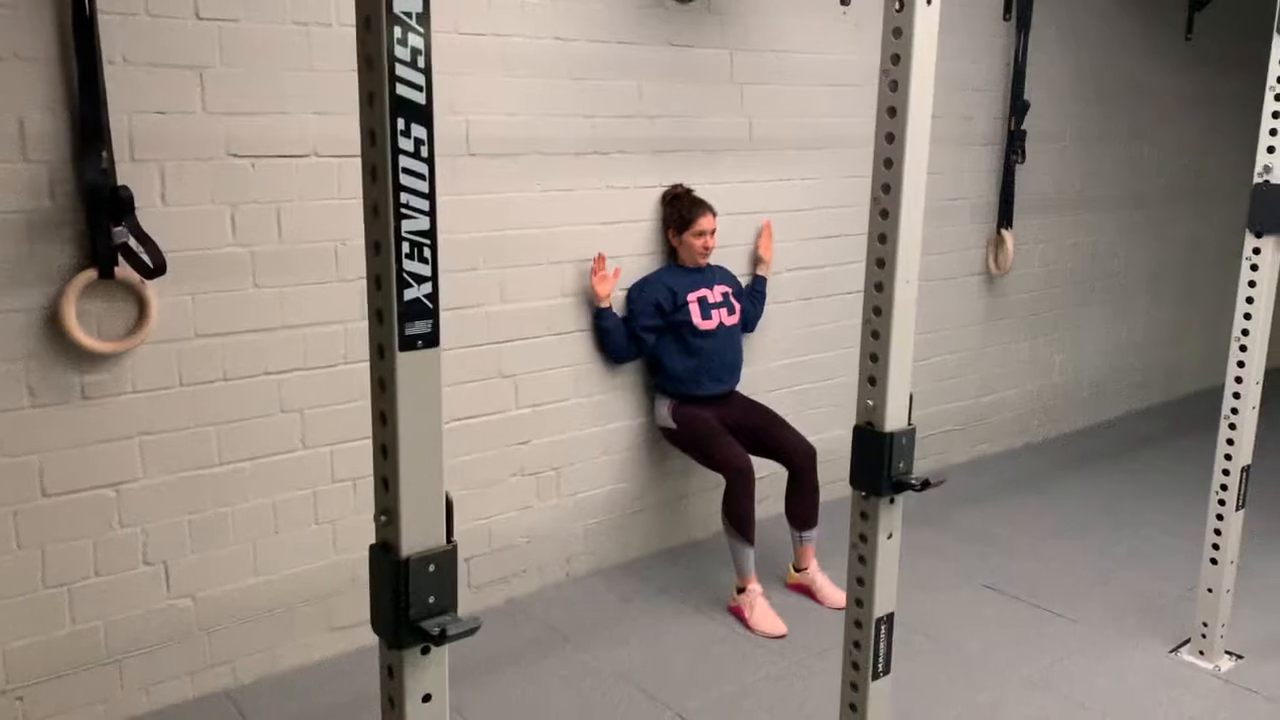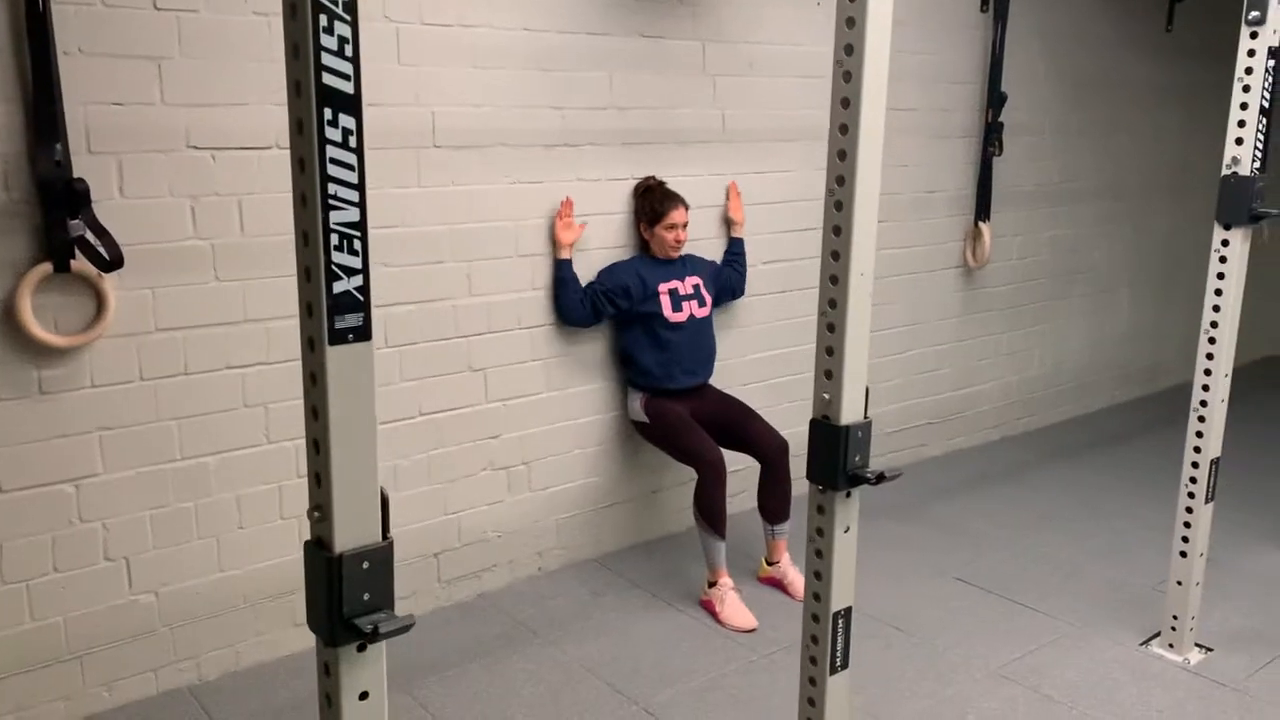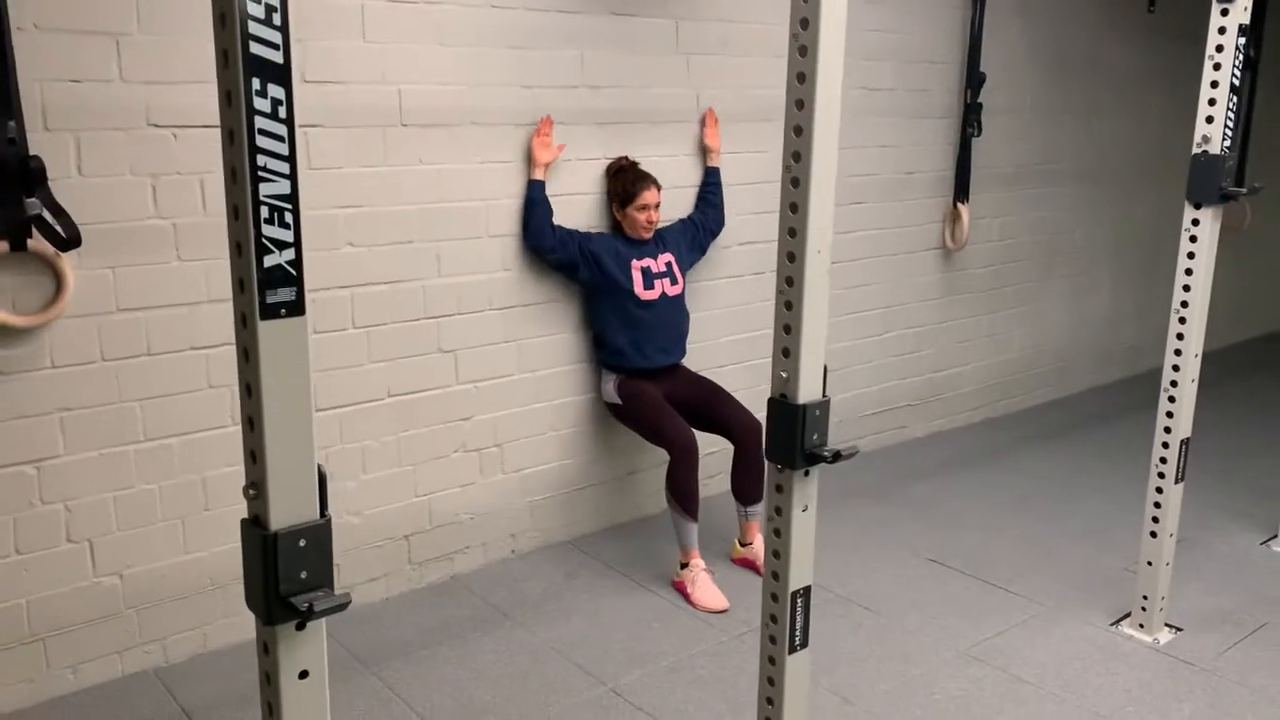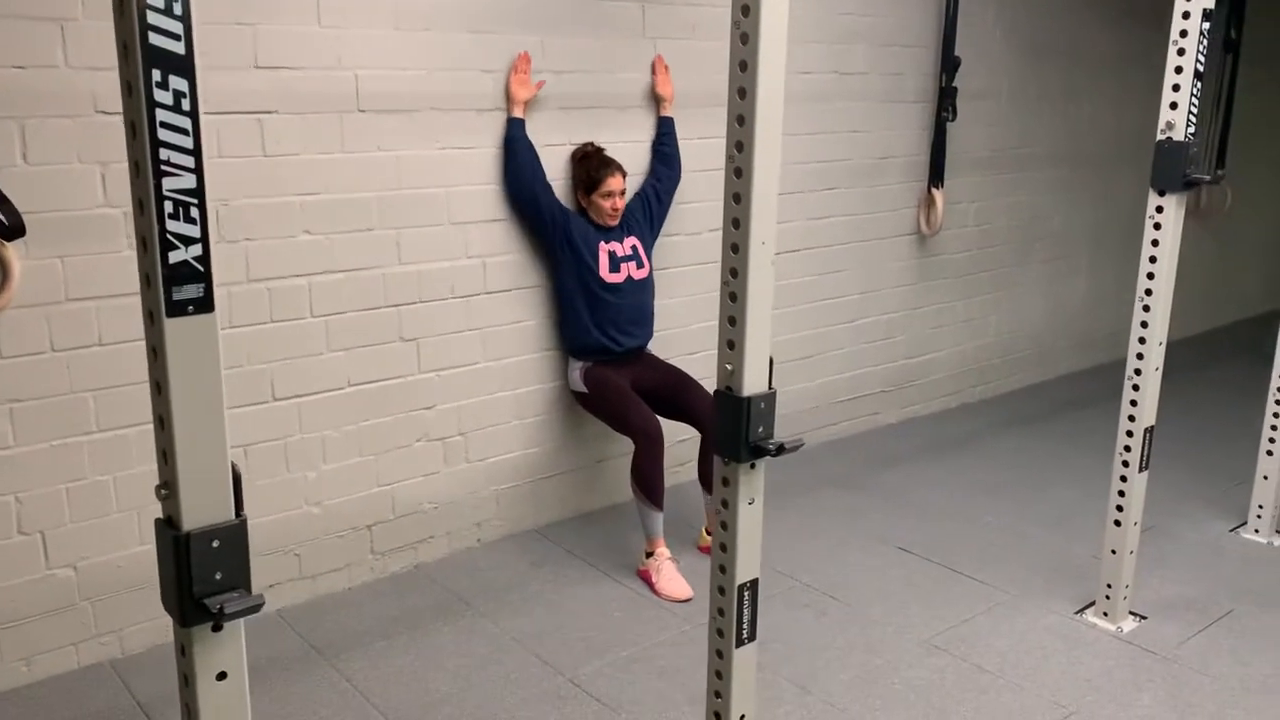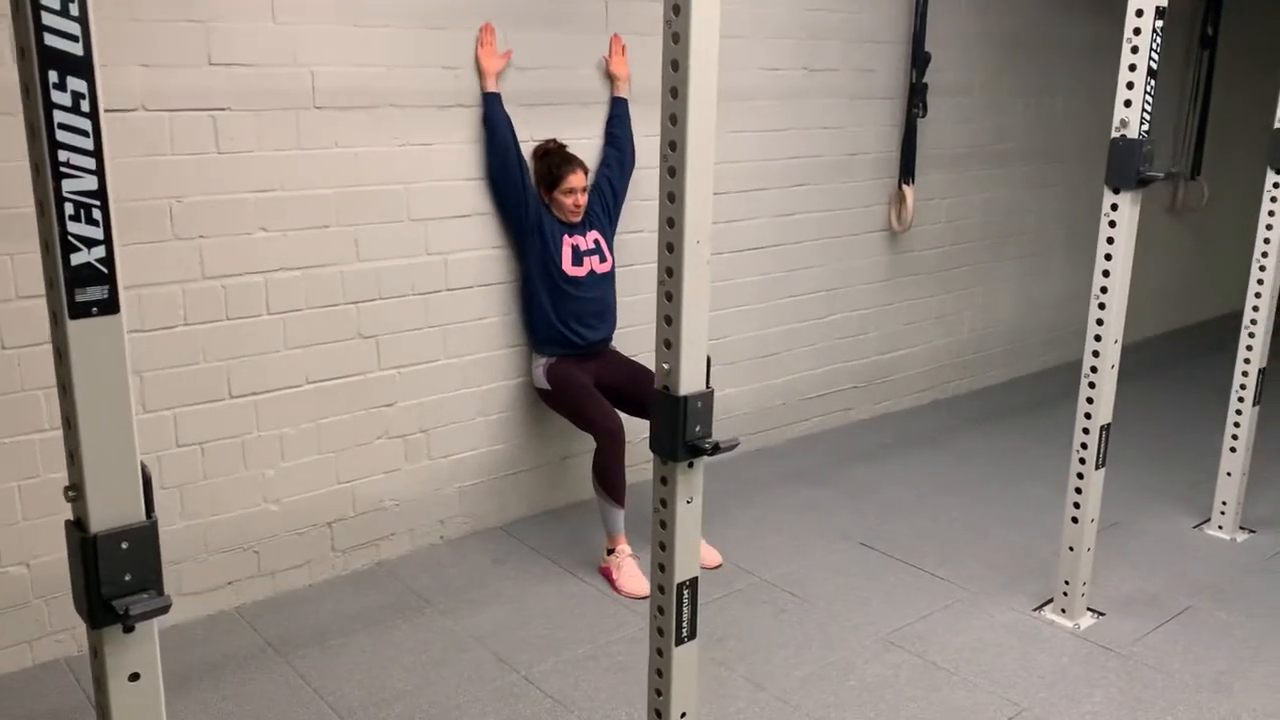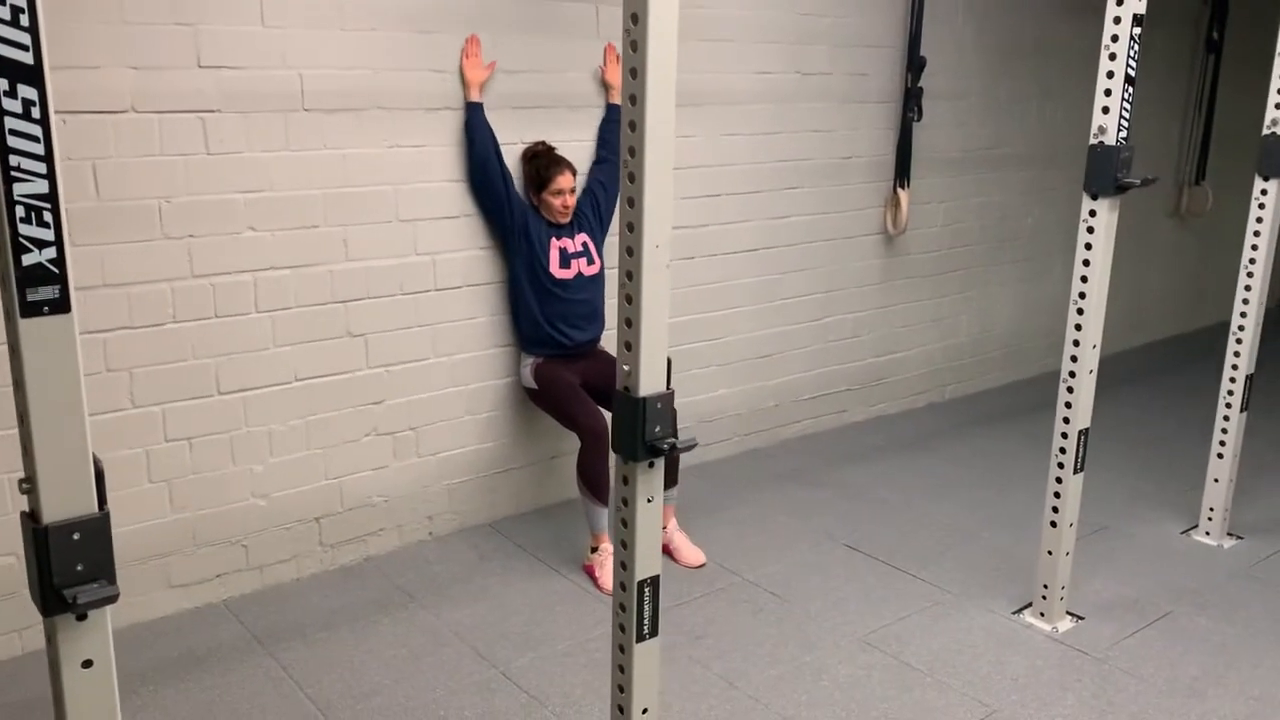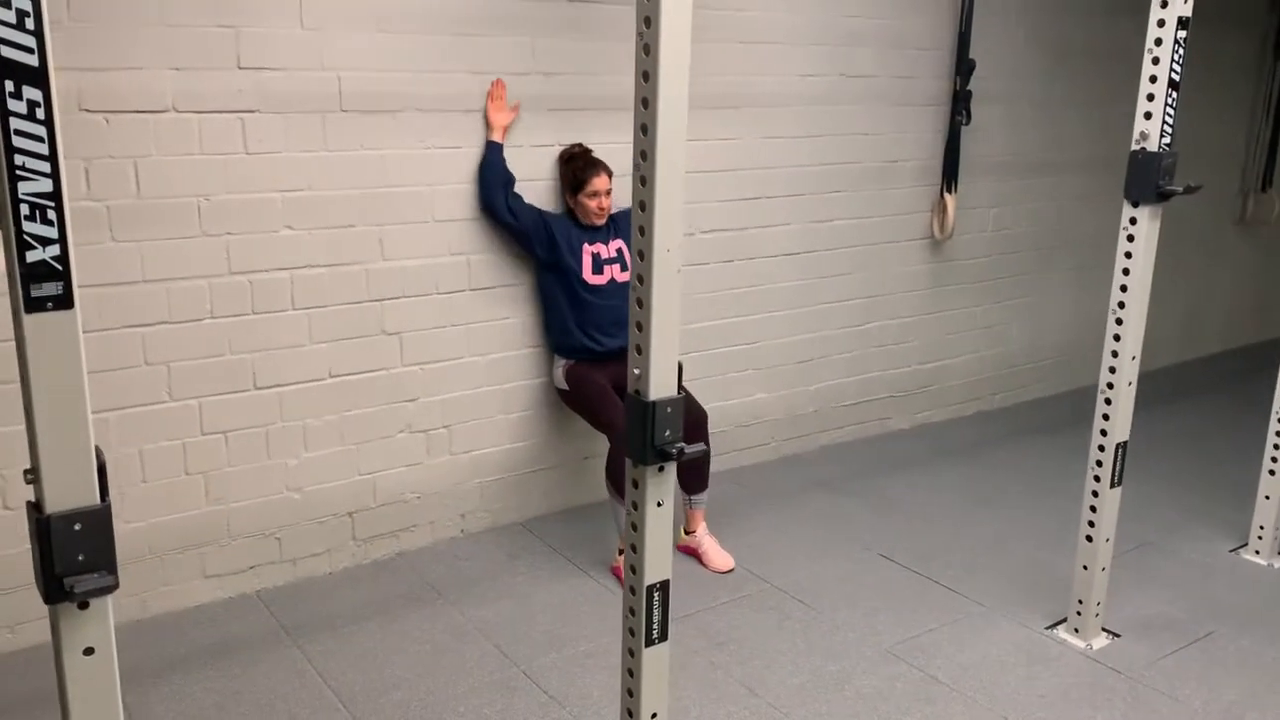
dt=0.7s
person 1, frame 1
left shoulder: (723, 278)
right shoulder: (656, 289)
left elbow: (746, 321)
right elbow: (624, 349)
left wrist: (762, 268)
right wrist: (604, 303)
left hip: (729, 399)
right hip: (683, 408)
left knee: (803, 454)
right knee: (739, 468)
left ankle: (804, 568)
right ankle: (747, 593)
person 1, frame 2
left shoulder: (699, 268)
right shoulder: (627, 277)
left elbow: (734, 283)
right elbow: (575, 309)
left wrist: (736, 229)
right wrist: (564, 252)
left hip: (701, 392)
right hip: (654, 401)
left knee: (775, 447)
right knee: (711, 462)
left ankle: (776, 562)
right ankle: (718, 586)
person 1, frame 3
left shoulder: (674, 240)
right shoulder: (599, 251)
left elbow: (711, 218)
right elbow: (542, 239)
left wrist: (712, 157)
right wrist: (538, 171)
left hip: (675, 374)
right hip: (627, 382)
left knee: (748, 429)
right knee: (683, 444)
left ankle: (749, 542)
right ankle: (690, 567)
person 1, frame 4
left shoulder: (639, 221)
right shoulder: (566, 232)
left elbow: (666, 171)
right elbow: (525, 183)
left wrist: (665, 107)
right wrist: (518, 110)
left hip: (641, 360)
right hip: (593, 369)
left knee: (714, 417)
right knee: (648, 432)
left ankle: (715, 530)
right ankle: (655, 556)
person 1, frame 5
left shoulder: (599, 212)
right shoulder: (534, 225)
left elbow: (620, 153)
right elbow: (504, 158)
left wrist: (620, 85)
right wrist: (490, 82)
left hip: (605, 356)
right hip: (557, 365)
right knee: (610, 430)
right ankle: (617, 553)
person 1, frame 6
left shoulder: (589, 217)
right shoulder: (522, 228)
left elbow: (611, 159)
right elbow: (486, 168)
left wrist: (615, 94)
right wrist: (474, 94)
left hip: (593, 356)
right hip: (545, 365)
right knee: (593, 429)
left ankle: (667, 527)
right ankle: (601, 551)
person 1, frame 7
left shoulder: (625, 227)
right shoulder: (553, 234)
right elbow: (498, 203)
right wrist: (496, 134)
left hip: (628, 360)
right hip: (578, 367)
left knee: (694, 418)
right knee: (624, 432)
left ankle: (695, 532)
right ankle: (628, 552)
